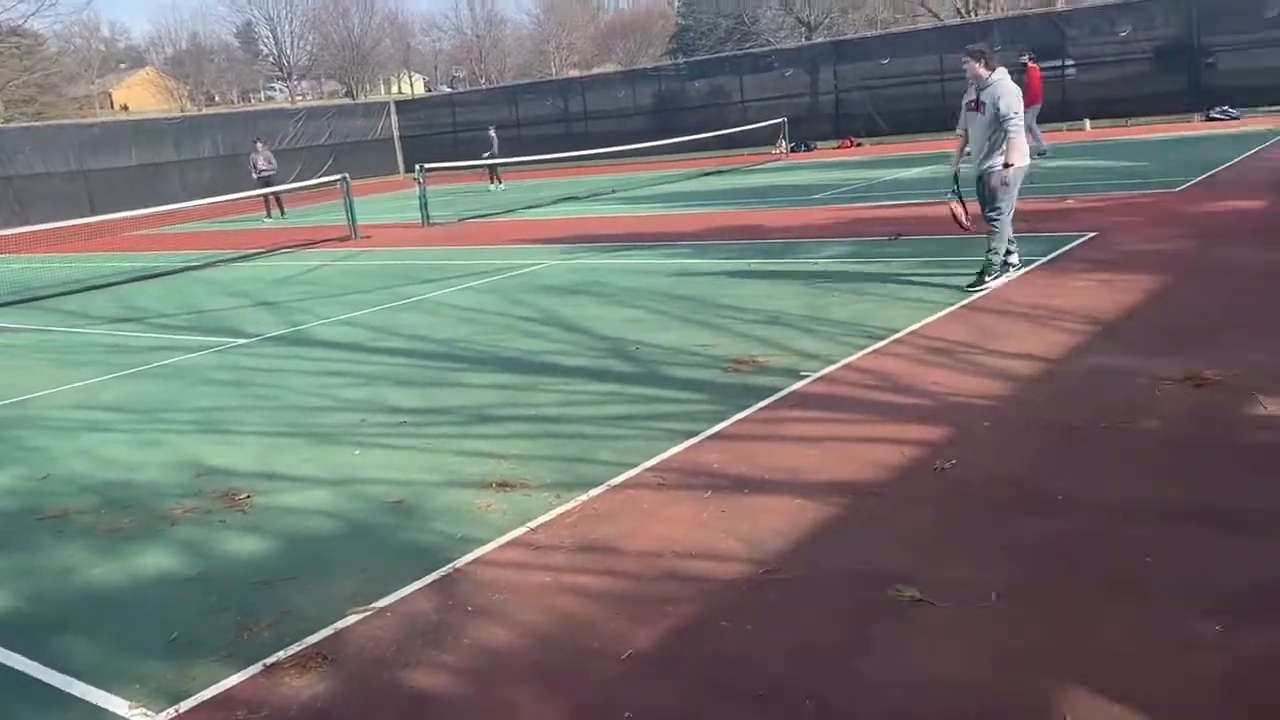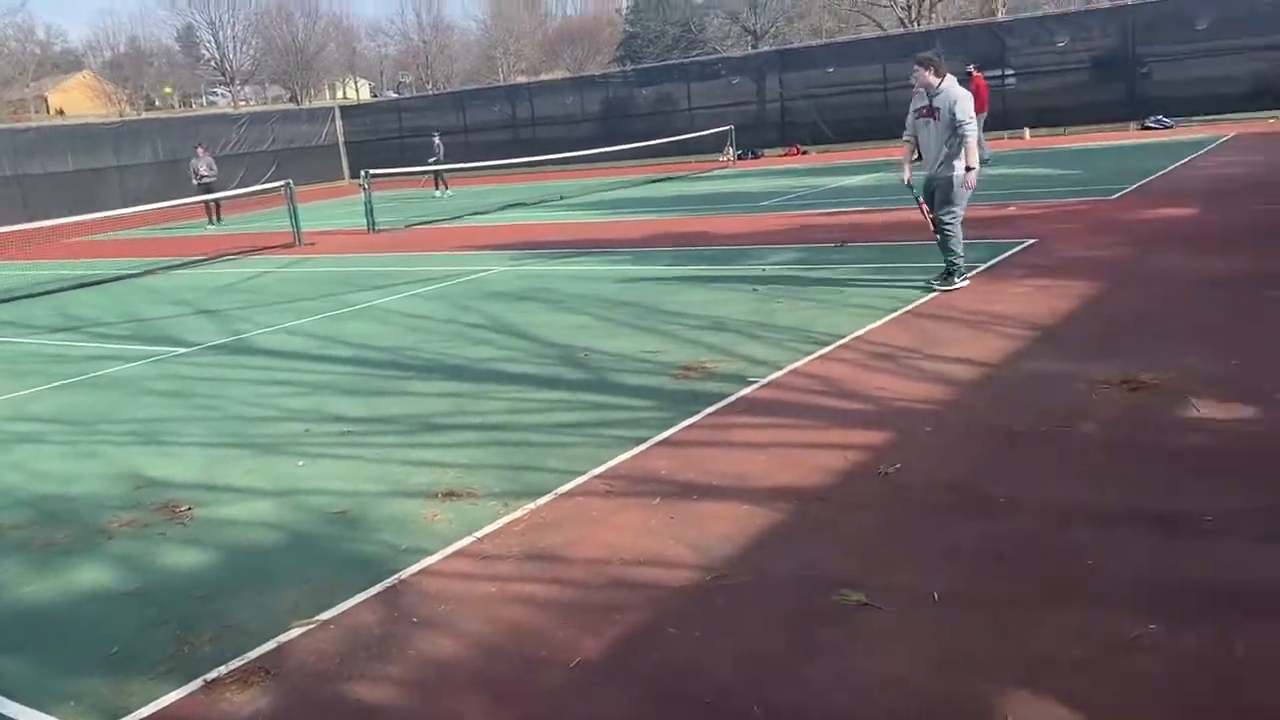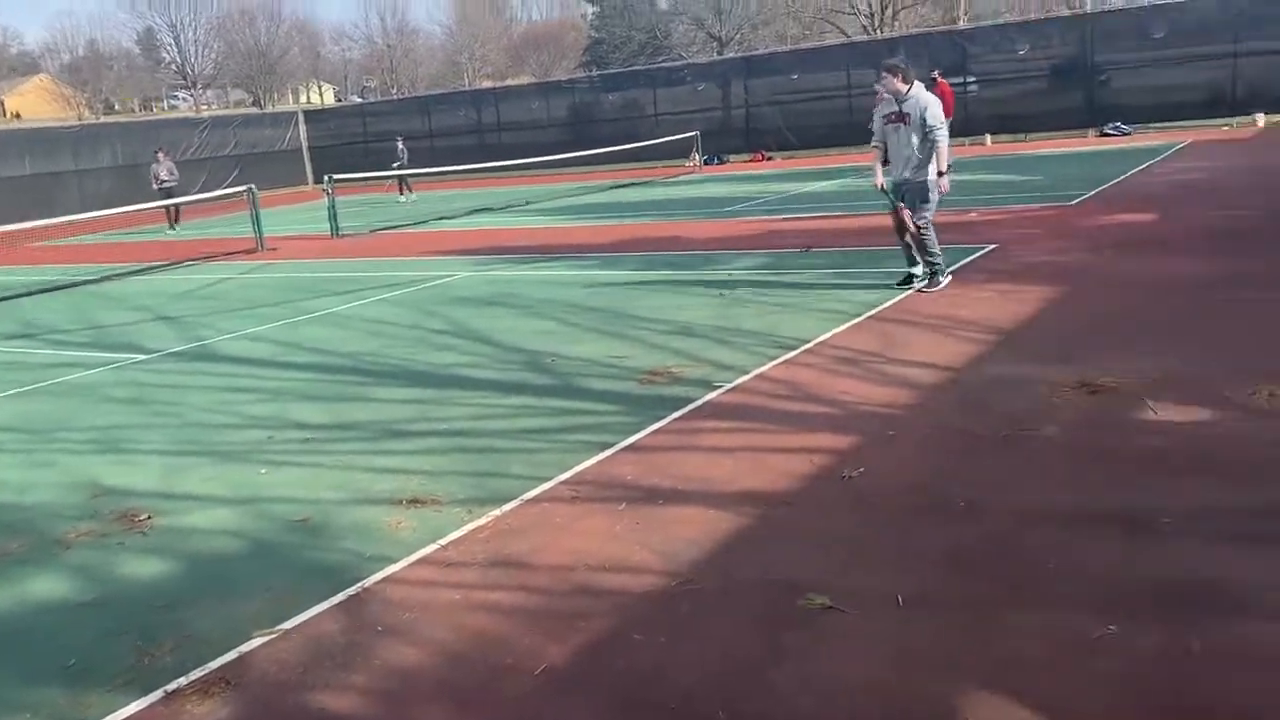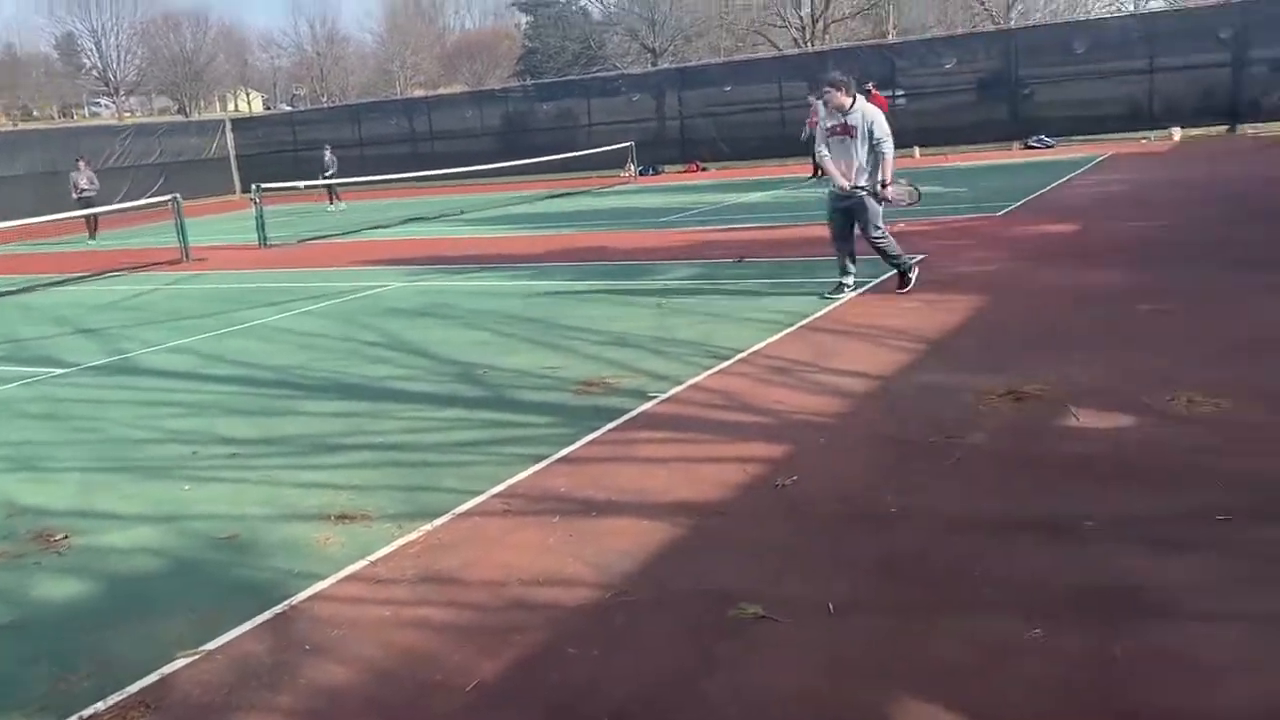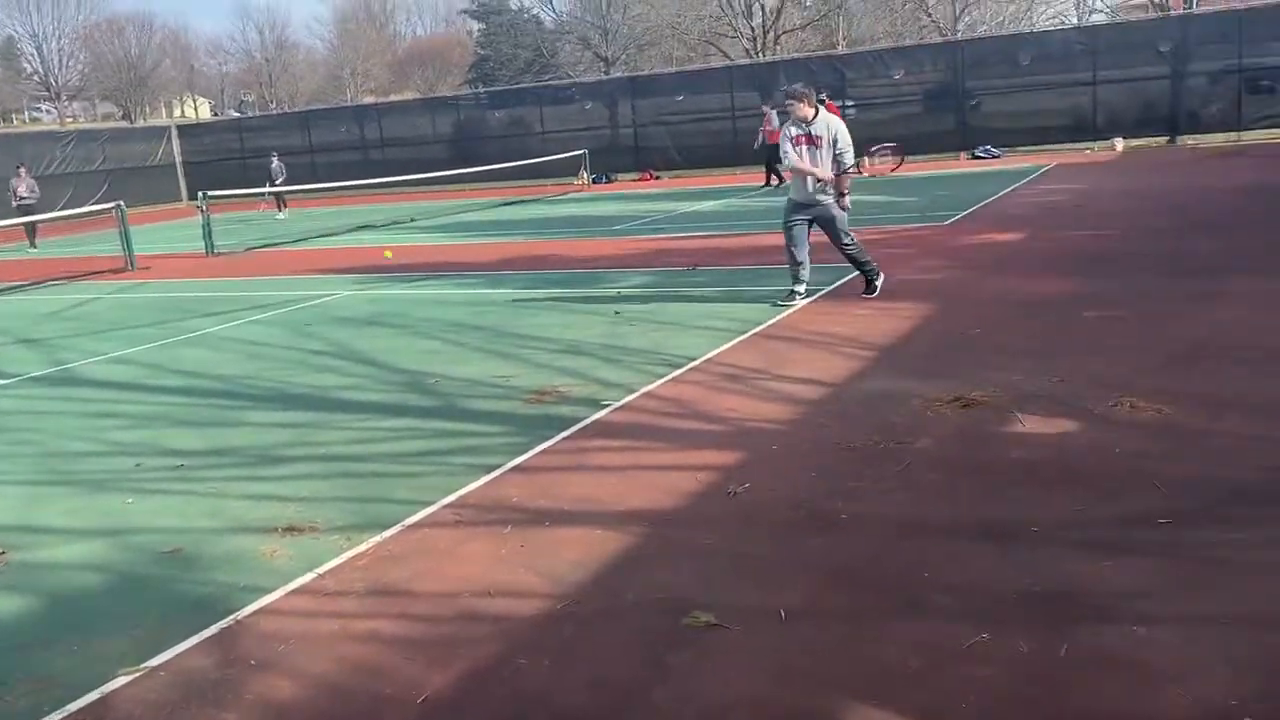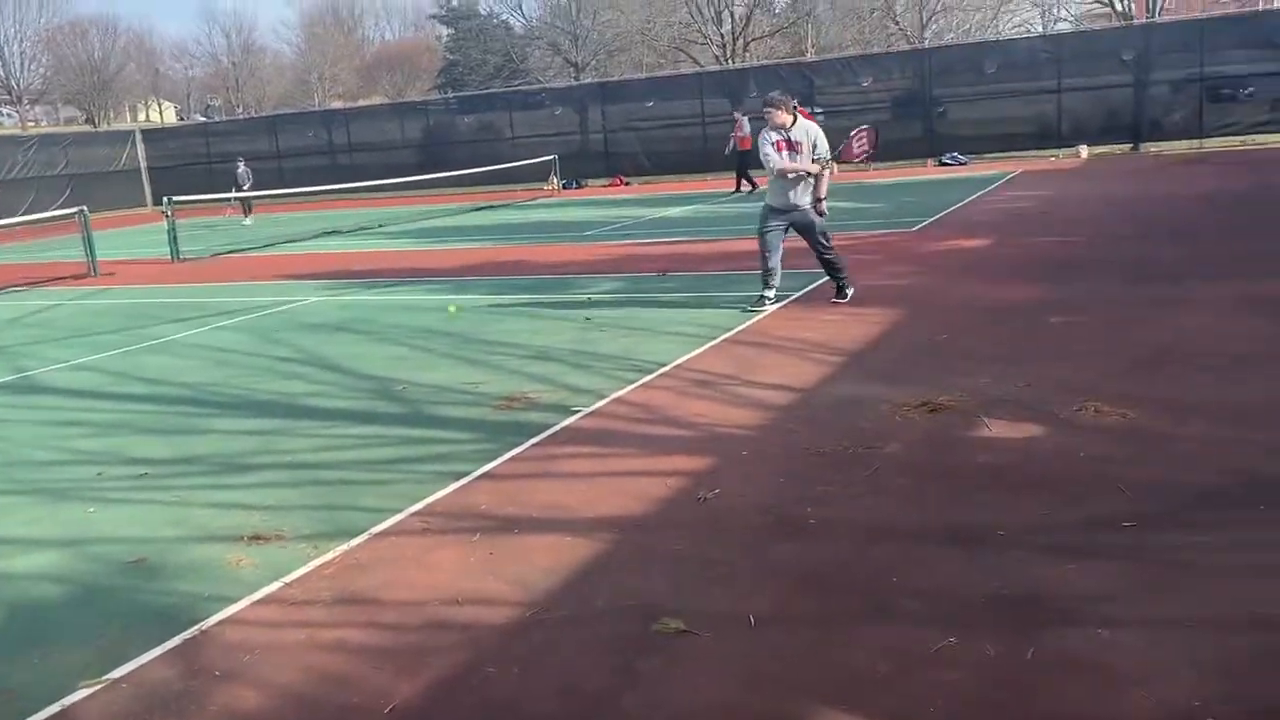
dt=0.1s
person 1, frame 1
left shoulder: (1003, 88)
right shoulder: (972, 92)
left elbow: (1014, 129)
right elbow: (964, 129)
left wrist: (1008, 165)
right wrist: (956, 158)
left hip: (1005, 165)
right hip: (987, 165)
left knee: (997, 214)
right knee: (992, 214)
left ankle: (992, 269)
right ankle: (1011, 259)
person 1, frame 2
left shoulder: (956, 95)
right shoulder: (918, 100)
left elbow: (969, 134)
right elbow: (910, 136)
left wrist: (970, 168)
right wrist: (906, 166)
left hip: (955, 172)
right hip: (933, 173)
left knee: (948, 219)
right knee: (939, 221)
left ankle: (958, 272)
right ankle: (954, 267)
person 1, frame 3
left shoulder: (925, 101)
right shoulder: (884, 107)
left elbow: (940, 139)
right elbow: (879, 142)
left wrist: (942, 173)
right wrist: (878, 171)
left hip: (923, 177)
right hip: (899, 178)
left knee: (920, 223)
right knee: (902, 227)
left ankle: (939, 272)
right ankle: (917, 271)
person 1, frame 4
left shoulder: (870, 113)
right shoulder: (826, 119)
left elbow: (885, 150)
right elbow: (822, 153)
left wrist: (885, 183)
right wrist: (837, 176)
left hip: (866, 190)
right hip: (840, 191)
left knee: (875, 234)
right knee: (840, 238)
left ankle: (906, 269)
right ankle: (847, 280)
person 1, frame 5
left shoulder: (833, 124)
right shoulder: (789, 129)
left elbow: (846, 160)
right elbow: (790, 160)
left wrist: (843, 192)
right wrist: (817, 172)
left hip: (828, 199)
right hip: (799, 200)
left knee: (844, 241)
right knee: (794, 244)
left ankle: (872, 275)
right ankle: (799, 288)
person 1, frame 6
left shoulder: (811, 130)
right shoulder: (766, 135)
left elbow: (824, 166)
right elbow: (773, 165)
left wrist: (820, 199)
right wrist: (806, 166)
left hip: (806, 206)
right hip: (776, 206)
left knee: (824, 248)
right knee: (767, 248)
left ankle: (843, 284)
right ankle: (768, 294)
